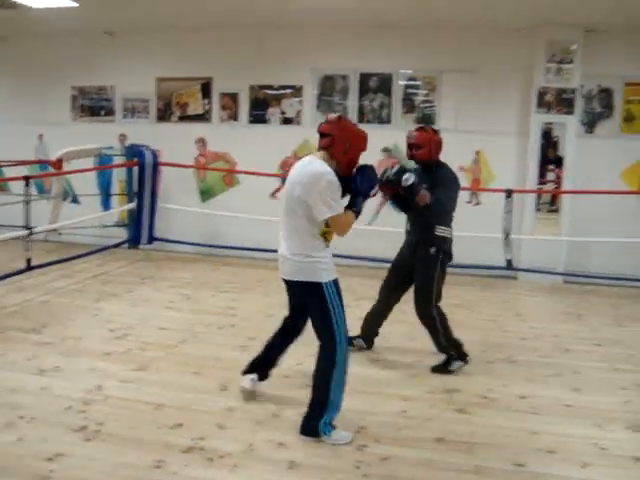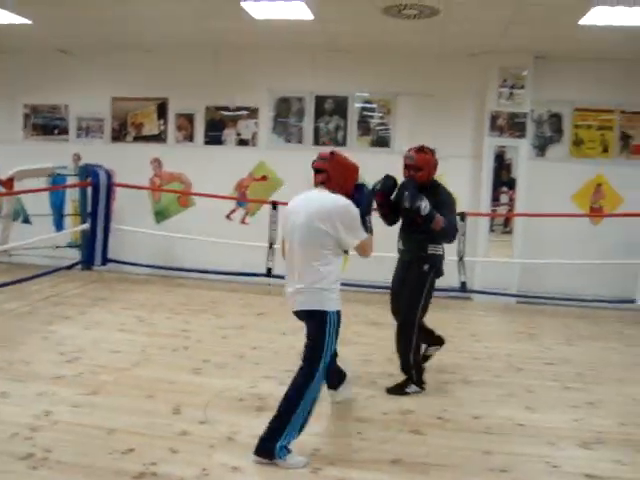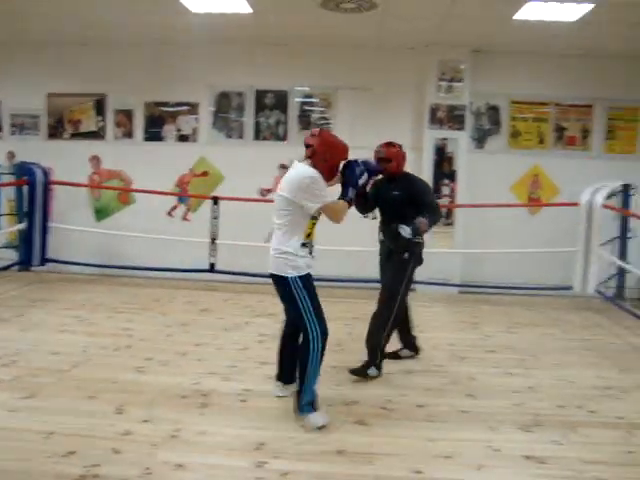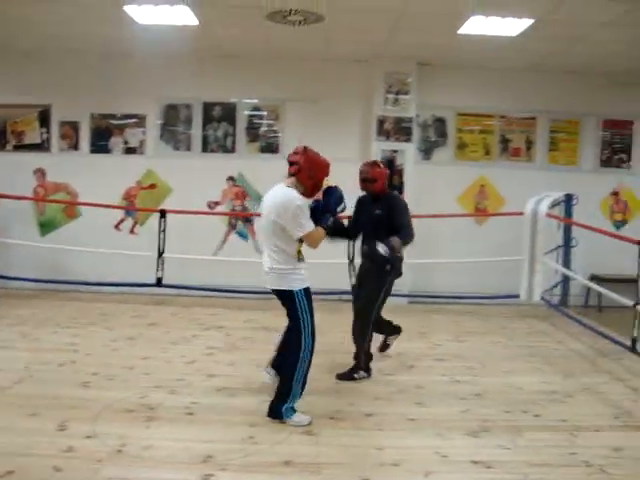
dt=0.3s
person 1, frame 1
left shoulder: (305, 165)
right shoulder: (322, 175)
right elbow: (341, 226)
left wrist: (347, 185)
right wrist: (360, 194)
left hip: (291, 265)
right hip: (314, 270)
left knee: (294, 322)
right knee: (335, 343)
left ankle: (254, 373)
right ankle: (320, 424)
person 1, frame 2
left shoulder: (296, 204)
right shoulder: (342, 207)
left elbow: (286, 252)
right elbow: (365, 249)
right wrist: (365, 212)
left hip: (297, 295)
right hip: (321, 299)
left knee: (325, 348)
right knee: (314, 368)
left ankle: (337, 383)
right ankle: (273, 445)
person 1, frame 3
left shoulder: (298, 172)
right shoulder: (307, 177)
right elbow: (336, 215)
left wrist: (346, 181)
right wrist: (353, 185)
left hip: (285, 264)
right hip: (291, 267)
left knee: (296, 323)
right knee: (315, 331)
left ankle: (286, 380)
right ankle: (306, 404)
person 1, frame 4
left shoulder: (275, 192)
right shoulder: (292, 201)
right elbow: (313, 241)
left wrist: (316, 212)
right wrist: (330, 212)
left hip: (276, 275)
right hip: (291, 279)
left knee: (299, 325)
right knee: (301, 339)
left ankle: (278, 366)
right ankle: (282, 407)
person 2, frame 1
left shoulder: (445, 177)
right shoulder: (417, 172)
left elbow: (440, 211)
left wrist: (412, 185)
right wrist: (390, 190)
left hip: (434, 246)
right hip: (413, 241)
left knee: (426, 305)
right knee: (389, 291)
left ankle: (455, 354)
right ankle: (367, 337)
person 2, frame 2
left shoulder: (442, 196)
right shoulder: (405, 187)
left elbow: (451, 233)
right elbow: (390, 219)
left wrist: (426, 211)
right wrist: (381, 198)
left hip: (427, 262)
right hip: (406, 257)
left knee: (408, 316)
right knee: (400, 310)
left ankle: (414, 379)
right ankle: (432, 340)
person 2, frame 3
left shoulder: (415, 185)
right shoulder: (380, 184)
left elbow: (434, 213)
right elbow: (364, 208)
left wrist: (413, 229)
right wrist: (359, 186)
left hip: (407, 250)
right hip: (388, 248)
left knee: (388, 301)
right knee: (396, 298)
left ankle: (374, 361)
right ankle: (409, 344)
person 2, frame 4
left shoulder: (395, 203)
right shoulder: (362, 203)
left elbow: (407, 235)
right elbow: (352, 232)
left wrist: (386, 248)
right wrist: (336, 229)
left hip: (386, 264)
right hip: (368, 261)
left knee: (365, 310)
right knee: (361, 308)
left ankle: (362, 366)
right ankle: (390, 329)
